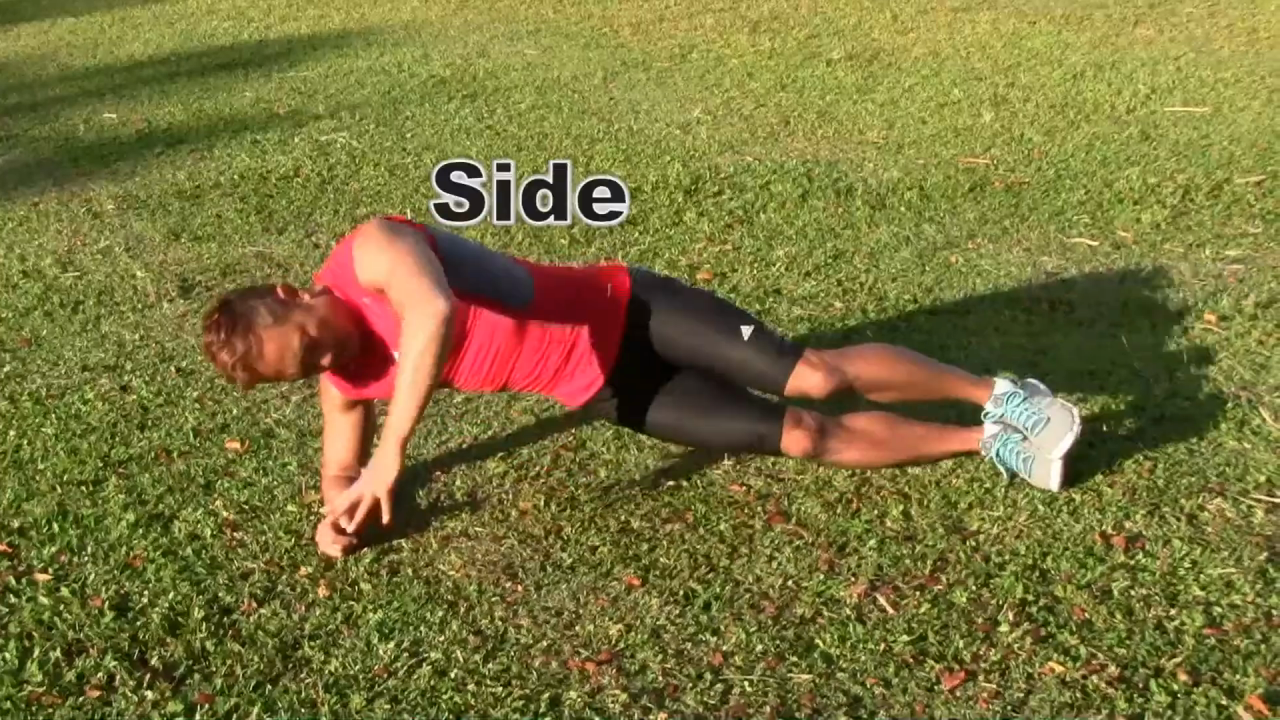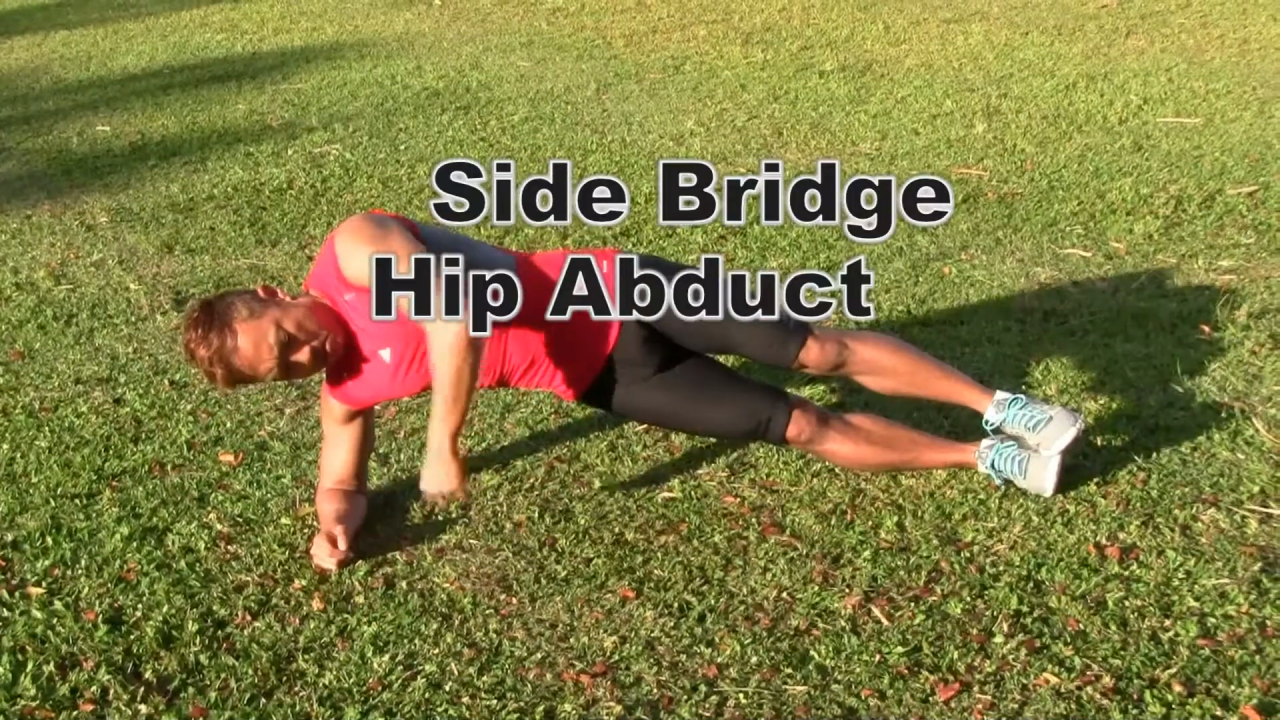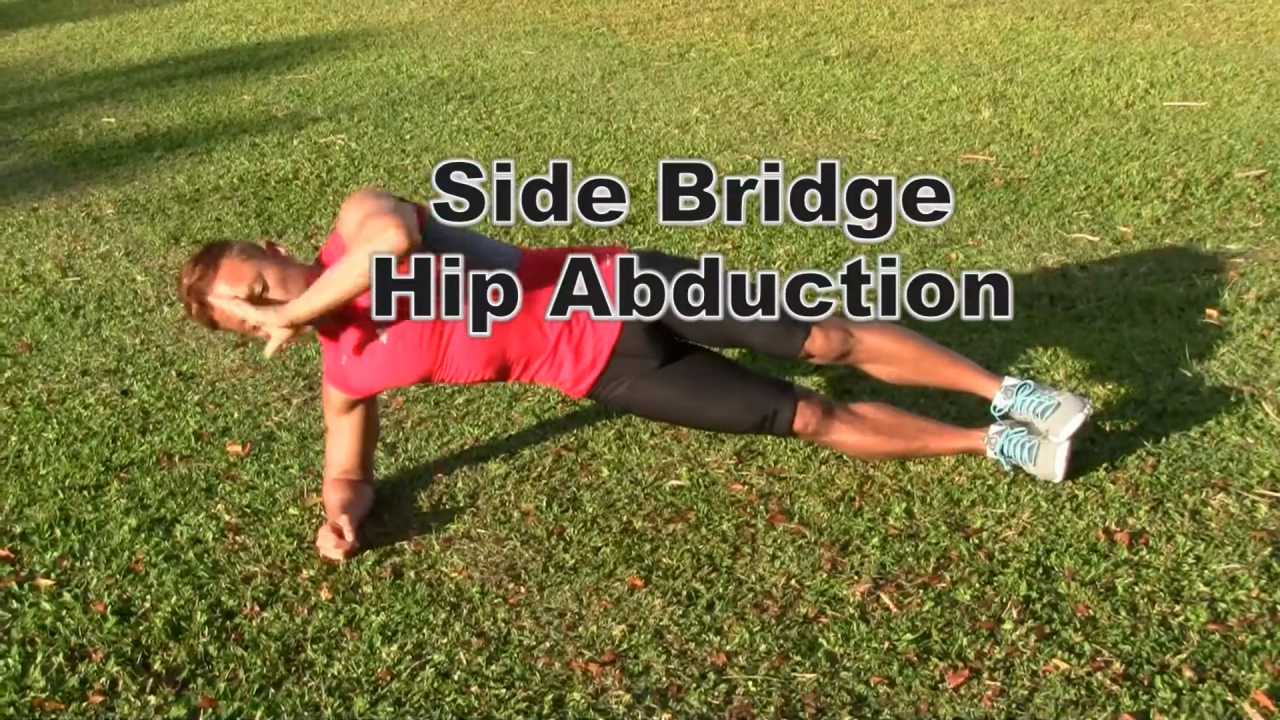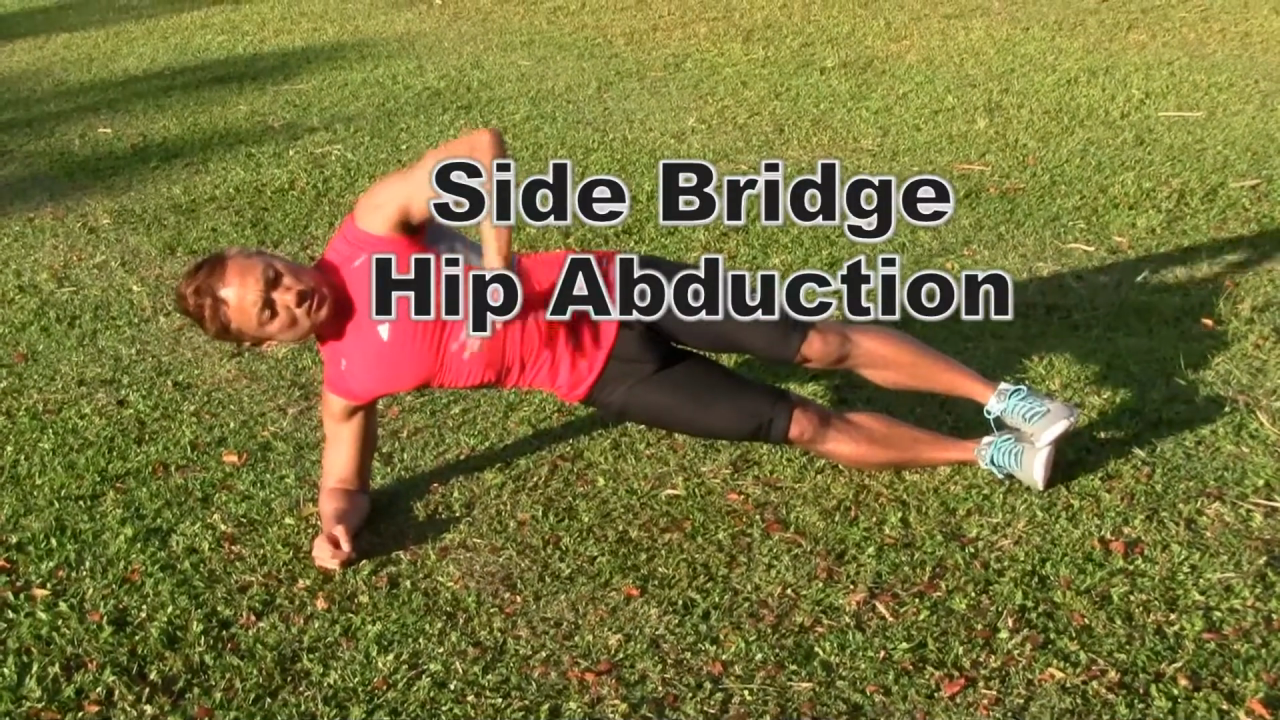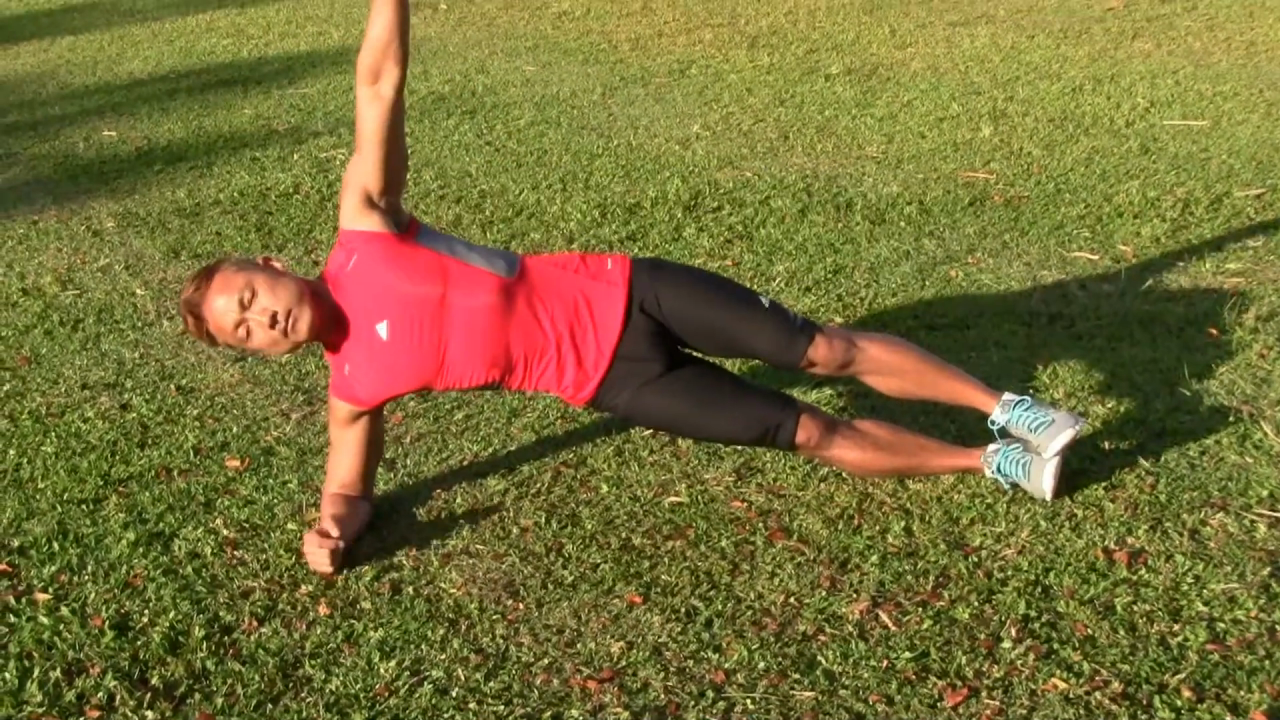
dt=1s
person 1, frame 1
left shoulder: (369, 251)
right shoulder: (344, 372)
left elbow: (433, 305)
right elbow: (342, 470)
left wrist: (391, 455)
right wrist: (337, 512)
left hip: (626, 309)
right hip: (603, 383)
left knee: (821, 376)
right knee: (805, 436)
left ankle: (999, 393)
right ankle: (982, 439)
person 1, frame 2
left shoulder: (354, 247)
right shoulder: (343, 386)
left elbow: (456, 320)
right elbow: (341, 481)
left wrist: (445, 450)
right wrist: (334, 525)
left hip: (615, 297)
right hip: (601, 383)
left knee: (820, 348)
right knee: (804, 430)
left ankle: (999, 406)
right ankle: (985, 460)
person 1, frame 3
left shoulder: (357, 222)
right shoulder: (346, 374)
left elbow: (399, 231)
right elbow: (349, 470)
left wrist: (295, 303)
right wrist: (340, 513)
left hip: (621, 286)
right hip: (607, 374)
left knee: (827, 338)
right knee: (811, 419)
left ankle: (1009, 393)
right ankle: (991, 445)
person 1, frame 4
left shoulder: (371, 225)
right shoulder: (345, 384)
left elbow: (480, 143)
right elbow: (346, 479)
left wrist: (498, 260)
right wrist: (334, 523)
left hip: (618, 291)
right hip: (606, 382)
left knee: (823, 342)
right knee: (807, 428)
left ankle: (1001, 398)
right ankle: (985, 457)
person 1, frame 5
left shoulder: (361, 225)
right shoulder: (353, 387)
left elbow: (381, 80)
right elbow: (350, 487)
right wrist: (330, 531)
left hip: (623, 295)
right hip: (611, 381)
left knee: (828, 349)
right knee: (811, 434)
left ankle: (1006, 409)
right ankle: (990, 463)
